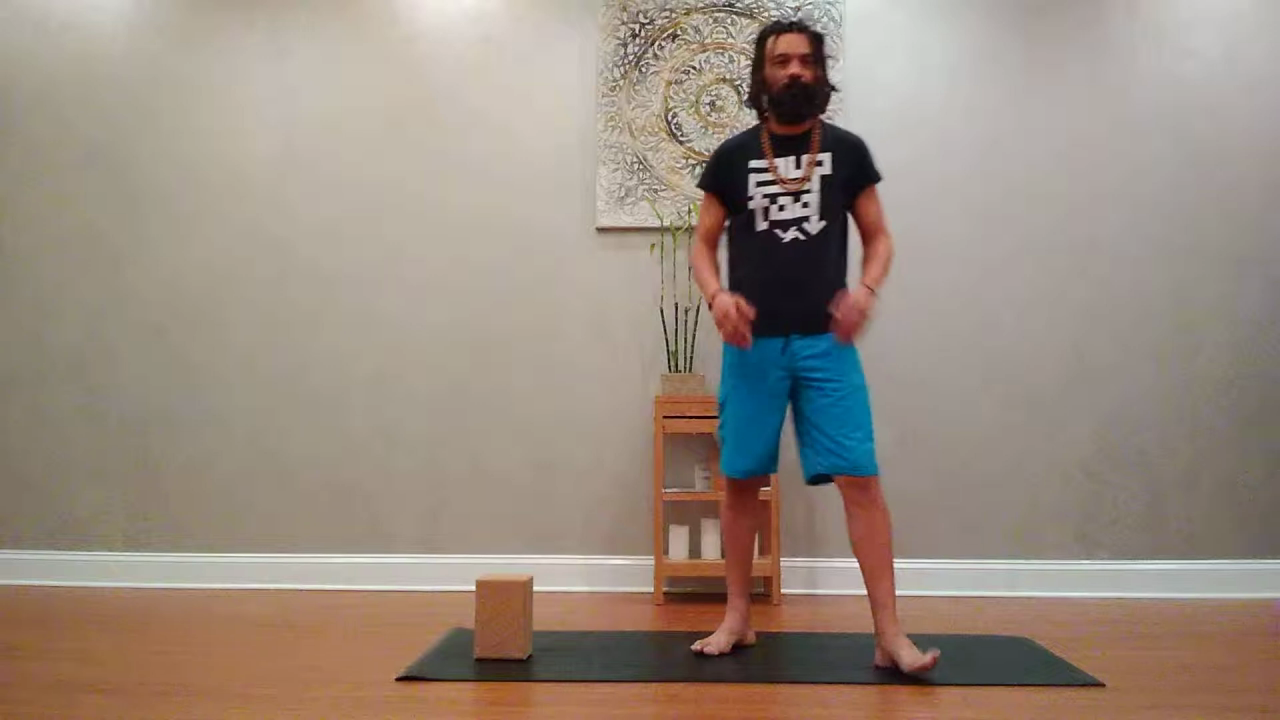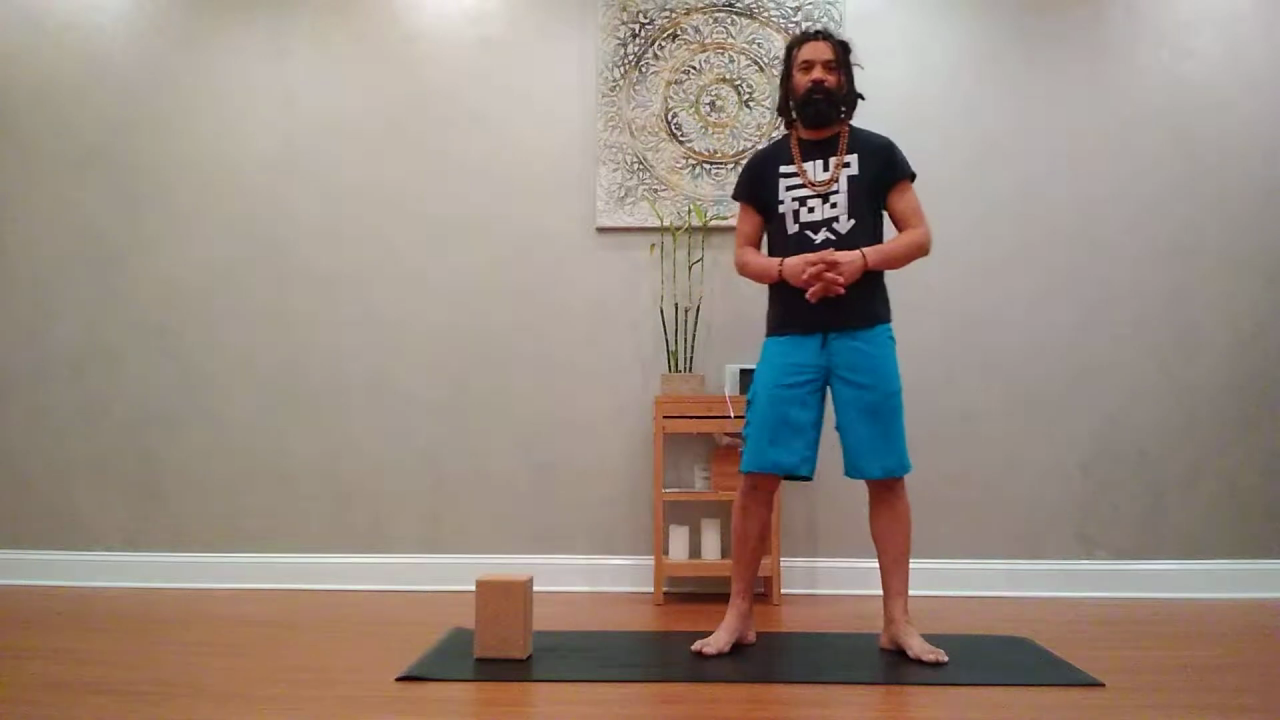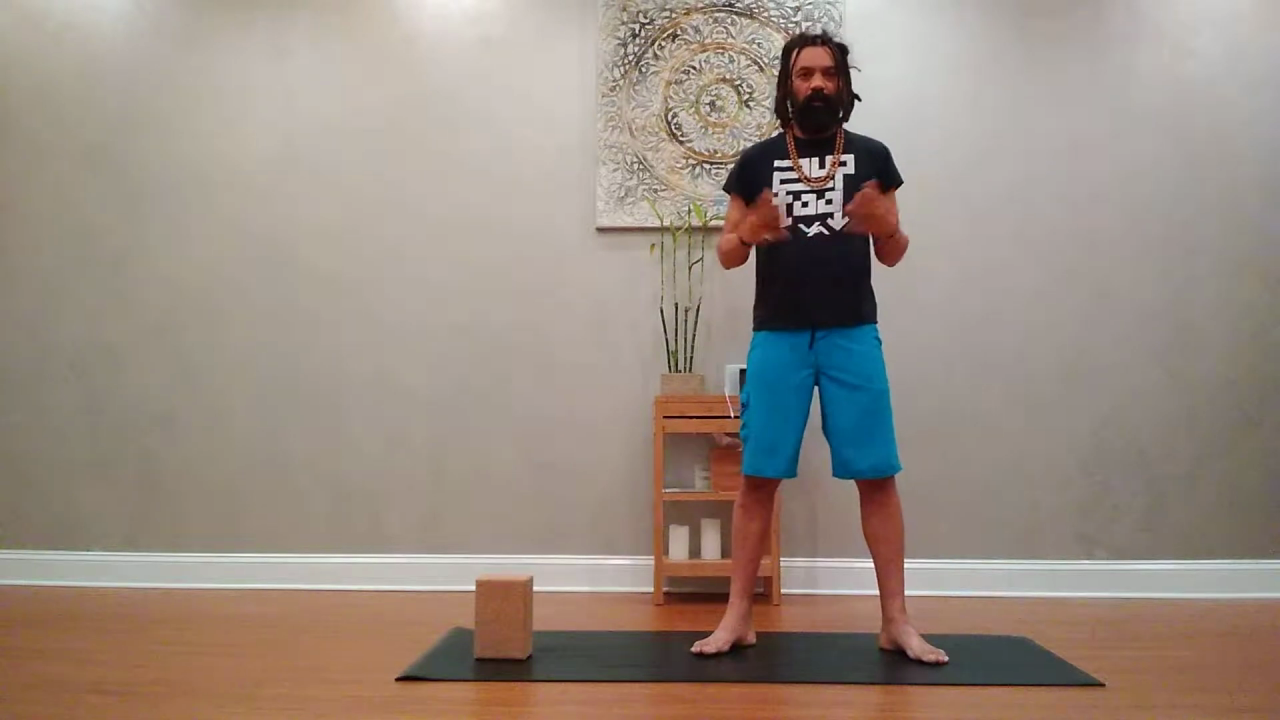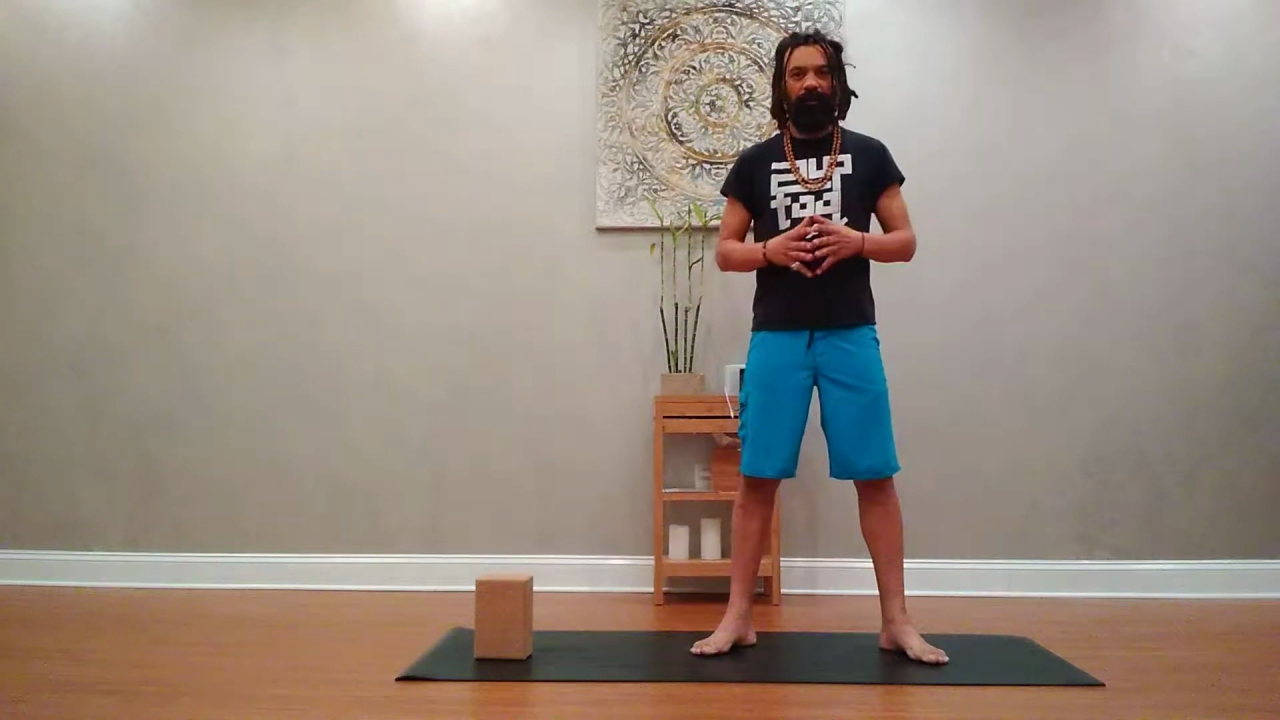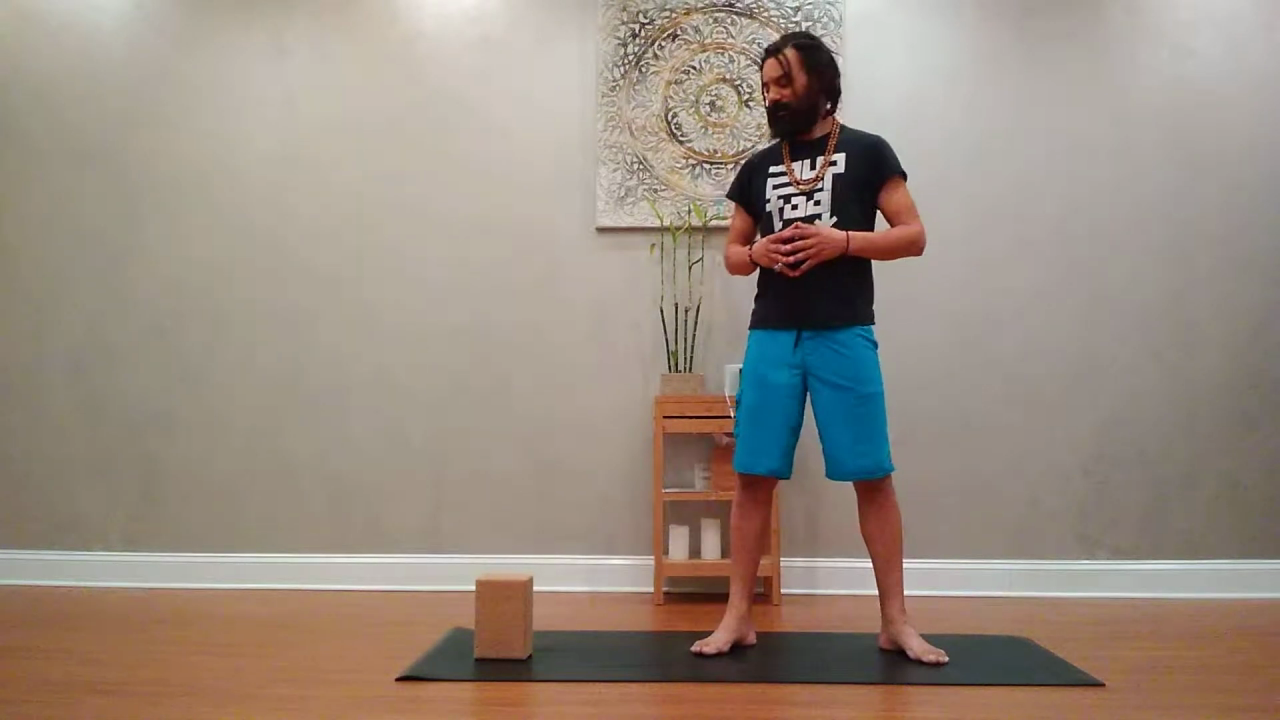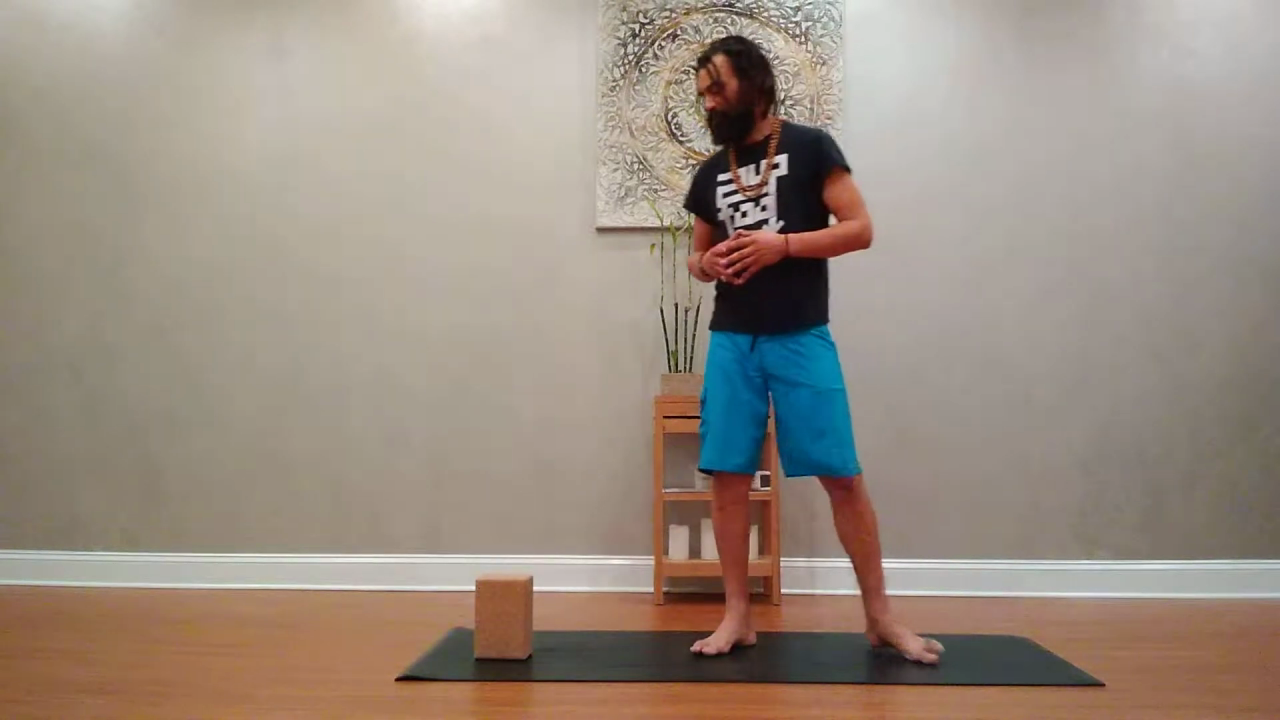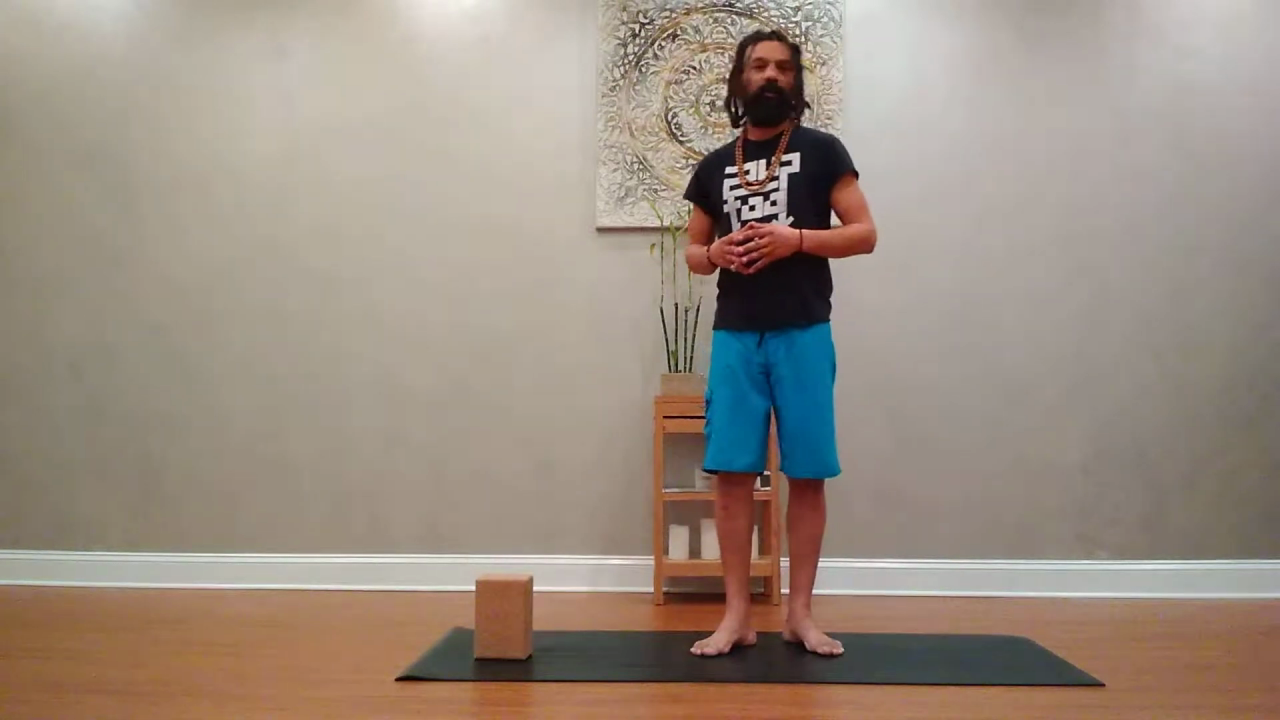
dt=0.7s
person 1, frame 1
left shoulder: (848, 150)
right shoulder: (733, 155)
left elbow: (878, 235)
right elbow: (703, 241)
left wrist: (866, 289)
right wrist: (716, 295)
left hip: (825, 340)
right hip: (755, 341)
left knee: (860, 477)
right knee: (740, 479)
left ankle: (889, 633)
right ankle: (737, 617)
person 1, frame 2
left shoulder: (878, 152)
right shoulder: (764, 165)
left elbow: (919, 236)
right elbow: (743, 254)
left wrist: (860, 260)
right wrist: (787, 267)
left hip: (864, 336)
right hip: (788, 339)
left knee: (886, 477)
right knee: (758, 476)
left ankle: (897, 621)
right ankle: (739, 615)
person 1, frame 3
left shoulder: (871, 156)
right shoulder: (757, 160)
left elbow: (895, 251)
right elbow: (725, 251)
left wrist: (881, 227)
right wrist: (750, 233)
left hip: (853, 334)
right hip: (777, 336)
left knee: (877, 475)
right knee: (759, 477)
left ankle: (896, 619)
right ankle: (738, 615)
person 1, frame 4
left shoulder: (869, 154)
right shoulder: (755, 162)
left elbow: (906, 241)
right elbow: (725, 251)
left wrist: (855, 240)
right wrist: (770, 250)
left hip: (851, 335)
right hip: (776, 337)
left knee: (875, 476)
right knee: (759, 477)
left ankle: (896, 620)
right ankle: (738, 616)
person 1, frame 5
left shoulder: (868, 151)
right shoulder: (758, 166)
left elbow: (913, 236)
right elbow: (732, 253)
left wrist: (840, 240)
right wrist: (760, 253)
left hip: (845, 336)
right hip: (771, 338)
left knee: (872, 477)
right knee: (754, 477)
left ankle: (895, 621)
right ankle: (738, 616)
person 1, frame 6
left shoulder: (811, 147)
right shoulder: (710, 173)
left elbow: (860, 229)
right elbow: (696, 256)
left wrist: (782, 244)
right wrist: (709, 263)
left hip: (802, 338)
right hip: (731, 341)
left knee: (841, 475)
right knee: (727, 475)
left ankle: (879, 614)
right ankle: (737, 614)
person 1, frame 7
left shoulder: (822, 150)
right shoulder: (714, 166)
left elbow: (864, 234)
right elbow: (693, 249)
left wrist: (795, 239)
right wrist: (716, 253)
left hip: (803, 334)
right hip: (735, 337)
left knee: (808, 475)
right knee: (731, 474)
left ankle: (800, 612)
right ankle: (737, 614)
